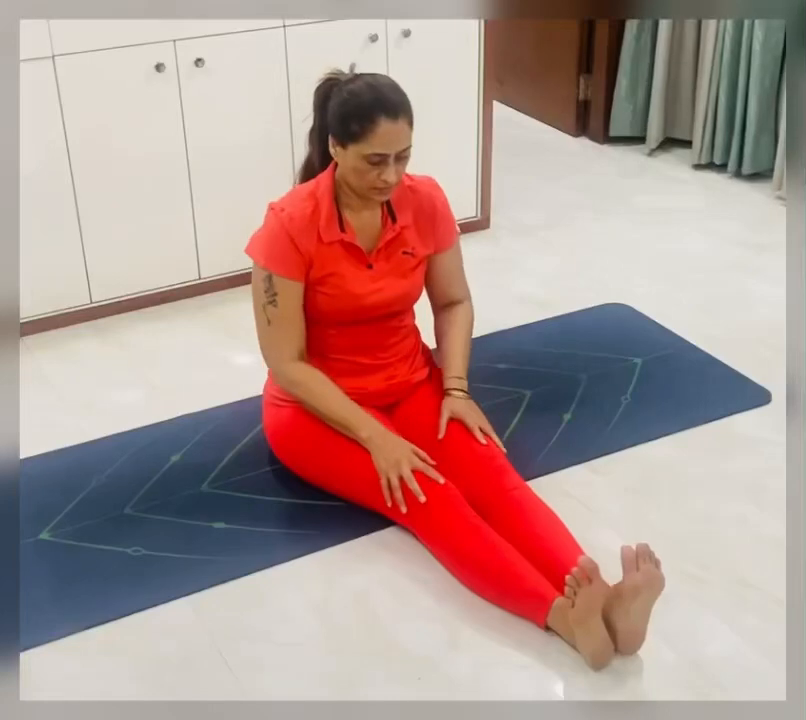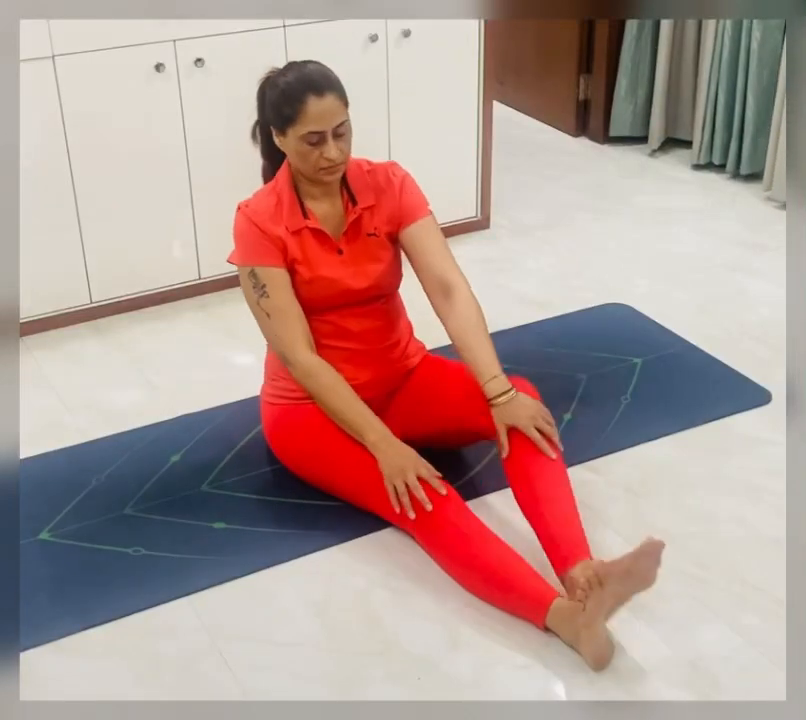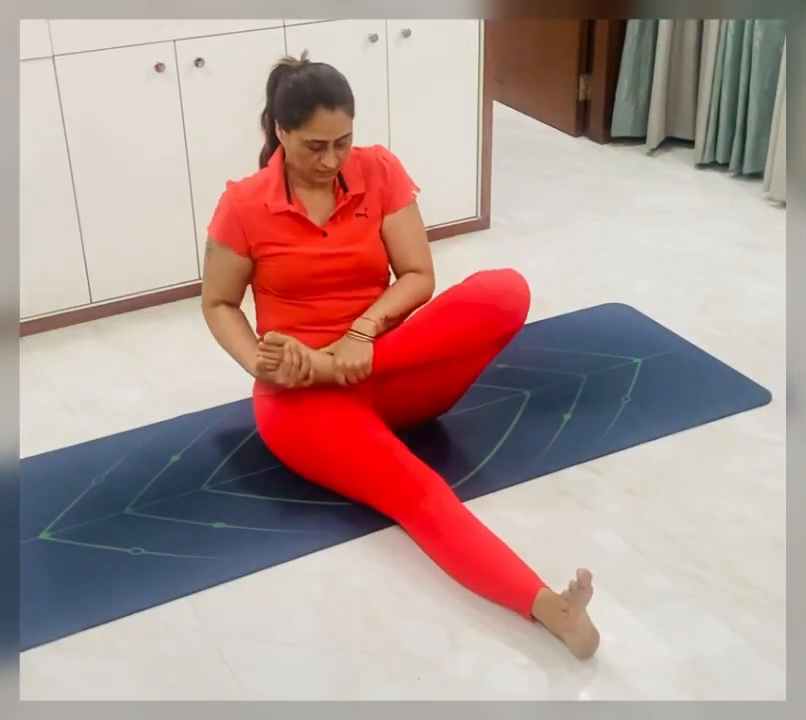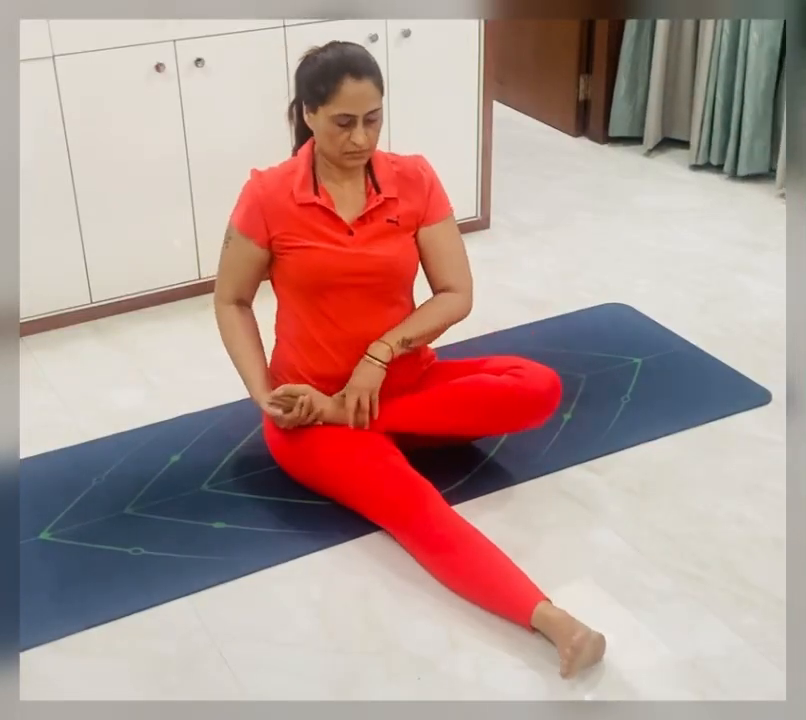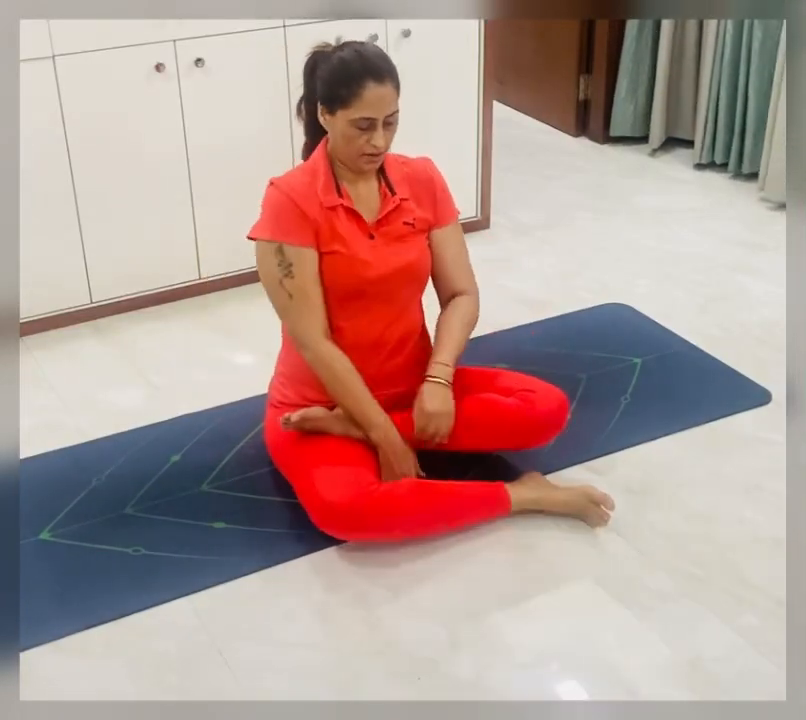
dt=1s
person 1, frame 1
left shoulder: (425, 201)
right shoulder: (290, 224)
left elbow: (454, 301)
right elbow: (285, 363)
left wrist: (456, 389)
right wrist: (375, 438)
left hip: (411, 384)
right hip: (317, 409)
left knee: (493, 476)
right knee: (430, 500)
left ankle: (601, 596)
right ankle: (565, 617)
person 1, frame 2
left shoulder: (389, 184)
right shoulder: (259, 222)
left elbow: (449, 287)
right elbow: (298, 356)
left wrist: (500, 392)
right wrist: (382, 445)
left hip: (403, 375)
right hip: (309, 404)
left knee: (524, 403)
right knee: (425, 500)
left ankle: (584, 577)
right ankle: (563, 617)
person 1, frame 3
left shoulder: (380, 170)
right shoulder: (244, 206)
left elbow: (418, 276)
right elbow: (218, 305)
left wrist: (361, 336)
right wrist: (261, 364)
left hip: (393, 378)
right hip: (302, 397)
left knee: (505, 293)
right knee: (418, 493)
left ankle: (328, 363)
right ankle: (545, 605)
person 1, frame 4
left shoulder: (415, 180)
right shoulder: (268, 196)
left elbow: (457, 294)
right elbow: (231, 301)
left wrist: (380, 354)
right wrist: (264, 393)
left hip: (407, 379)
right hip: (312, 402)
left knee: (537, 389)
right knee: (414, 506)
left ankle: (340, 414)
person 1, frame 5
left shoulder: (423, 181)
right shoulder: (290, 201)
left elbow: (462, 295)
right elbow: (311, 342)
left wrist: (437, 381)
right wrist: (384, 433)
left hip: (414, 384)
right hip: (318, 400)
left knee: (546, 410)
right knee: (341, 506)
left ankle: (354, 428)
right ankle: (526, 495)
